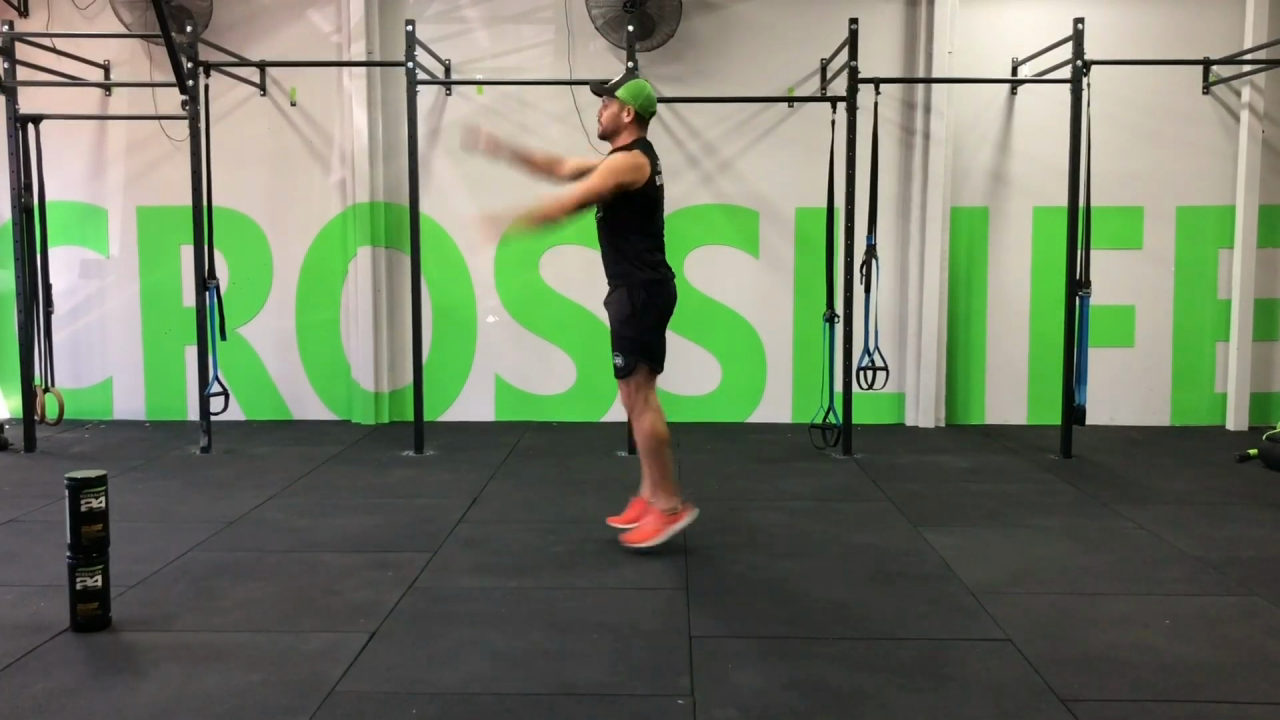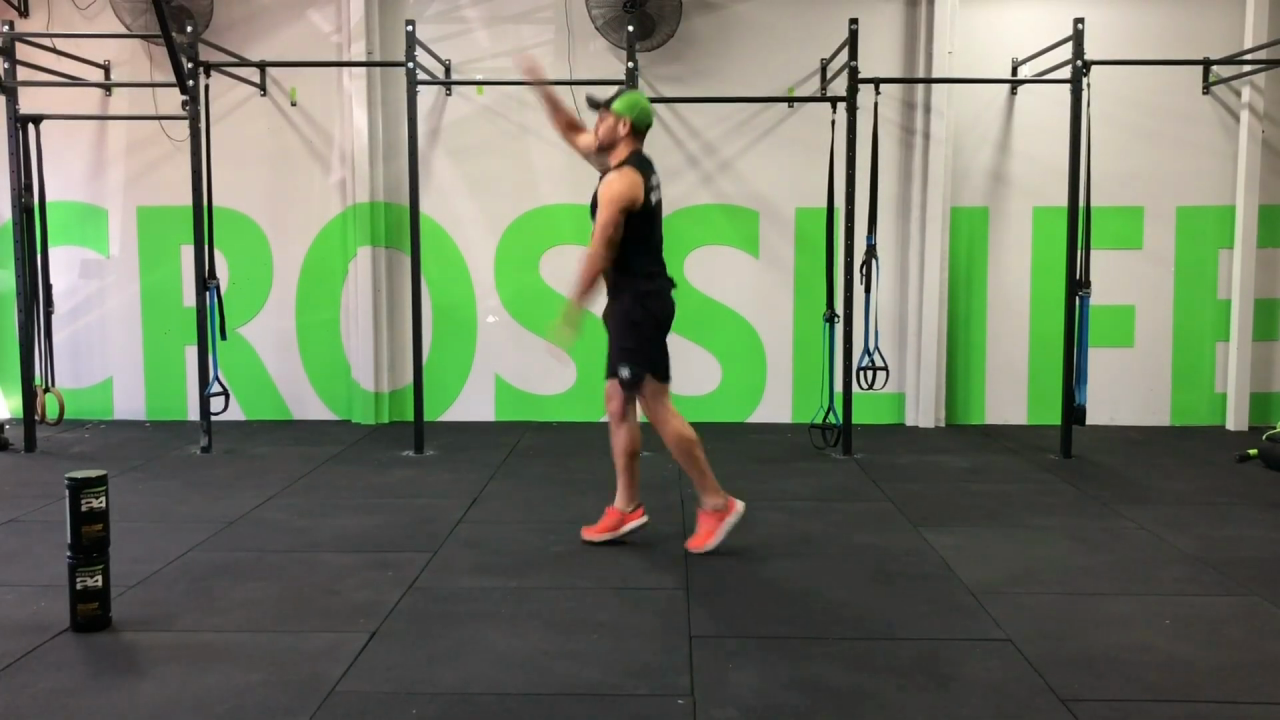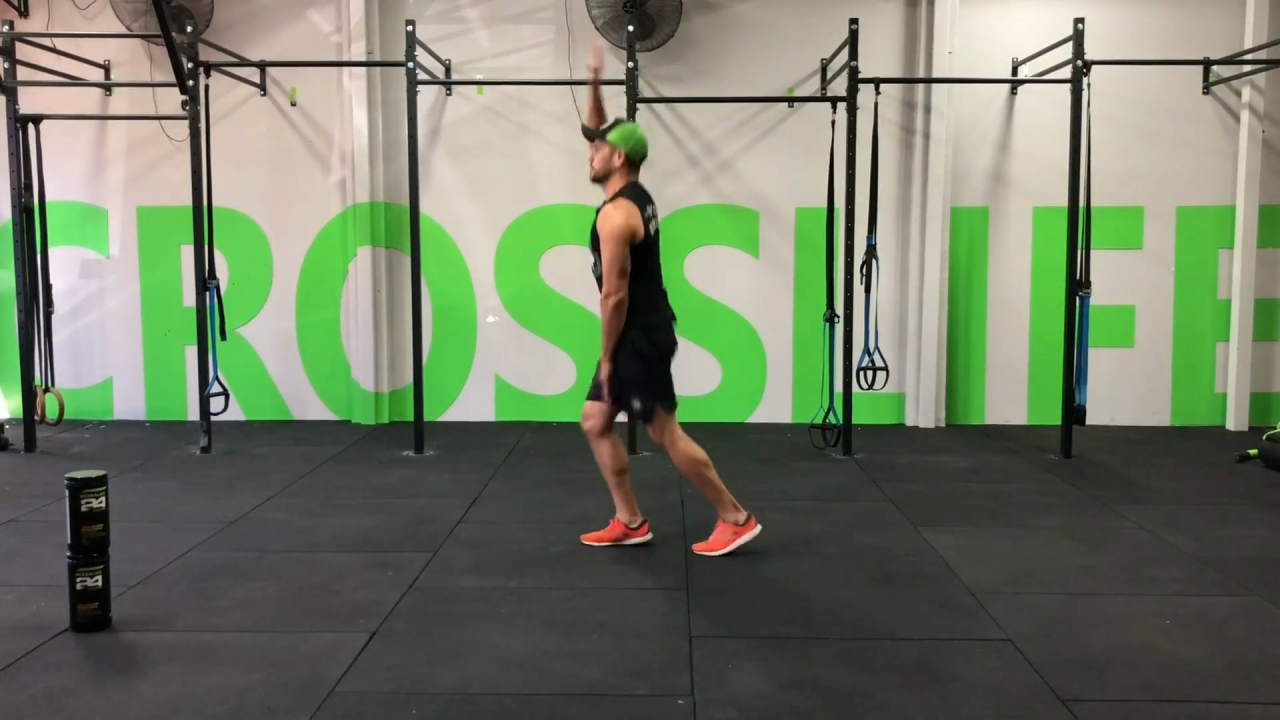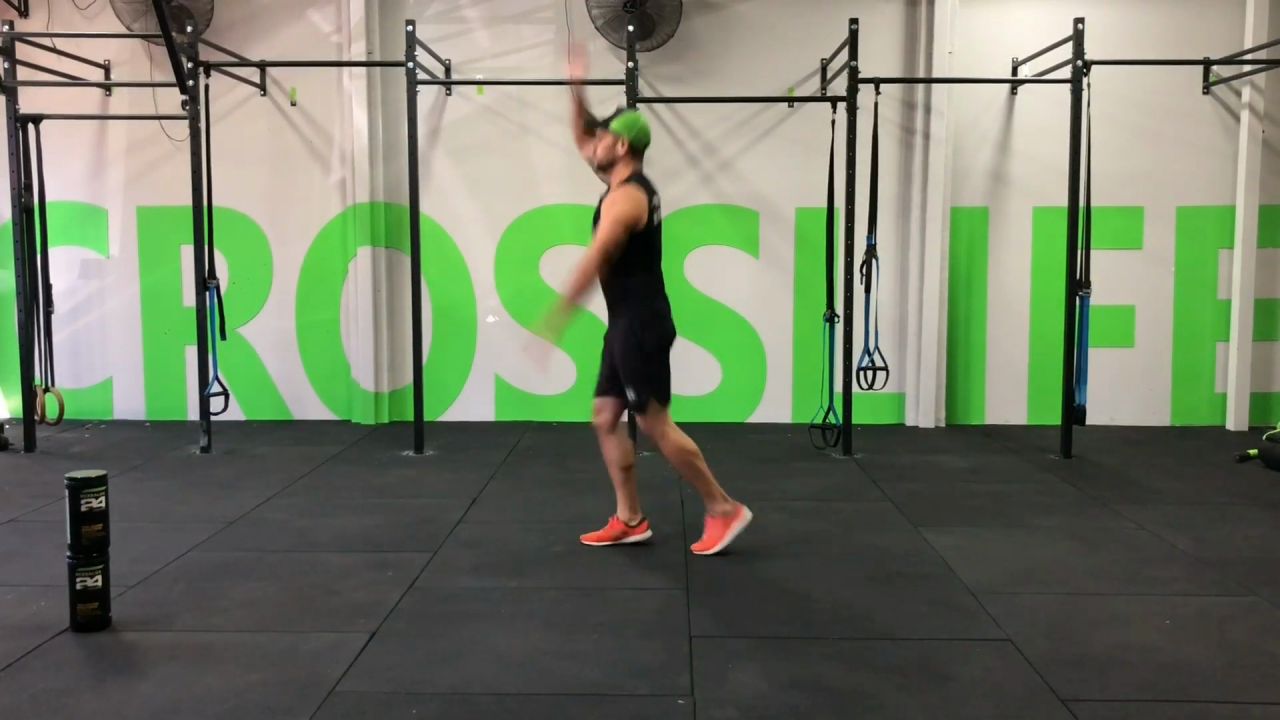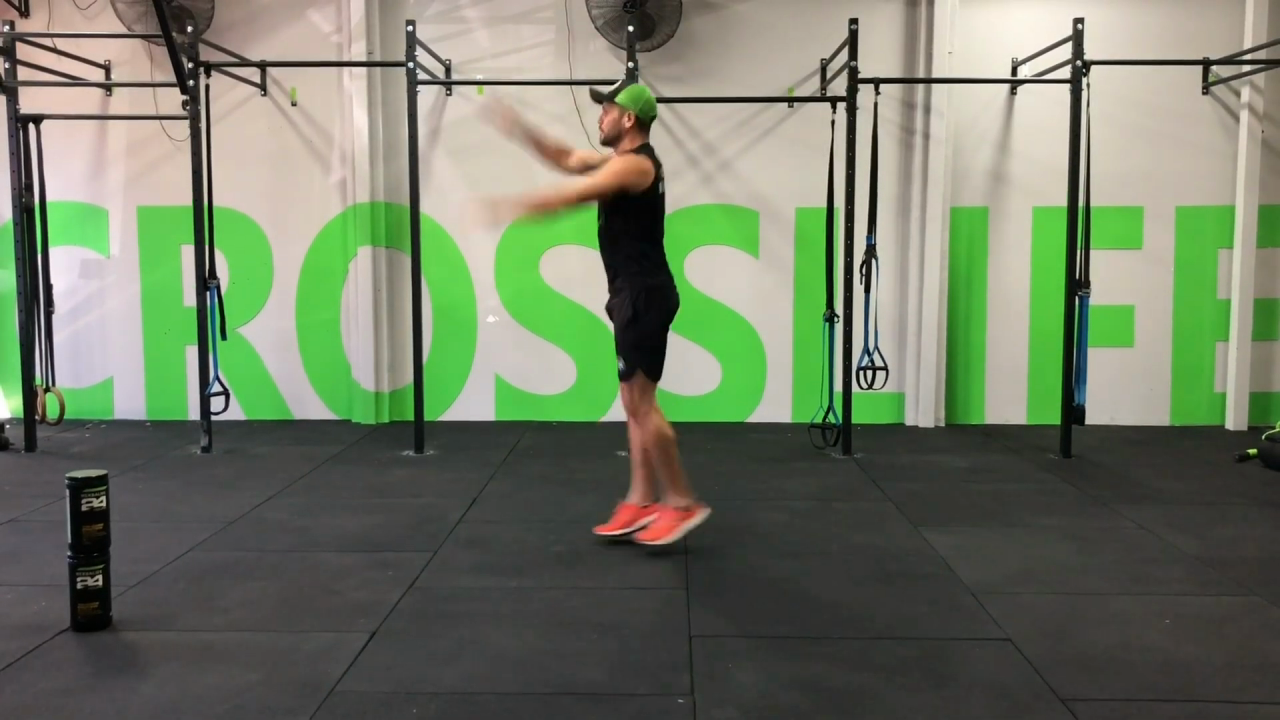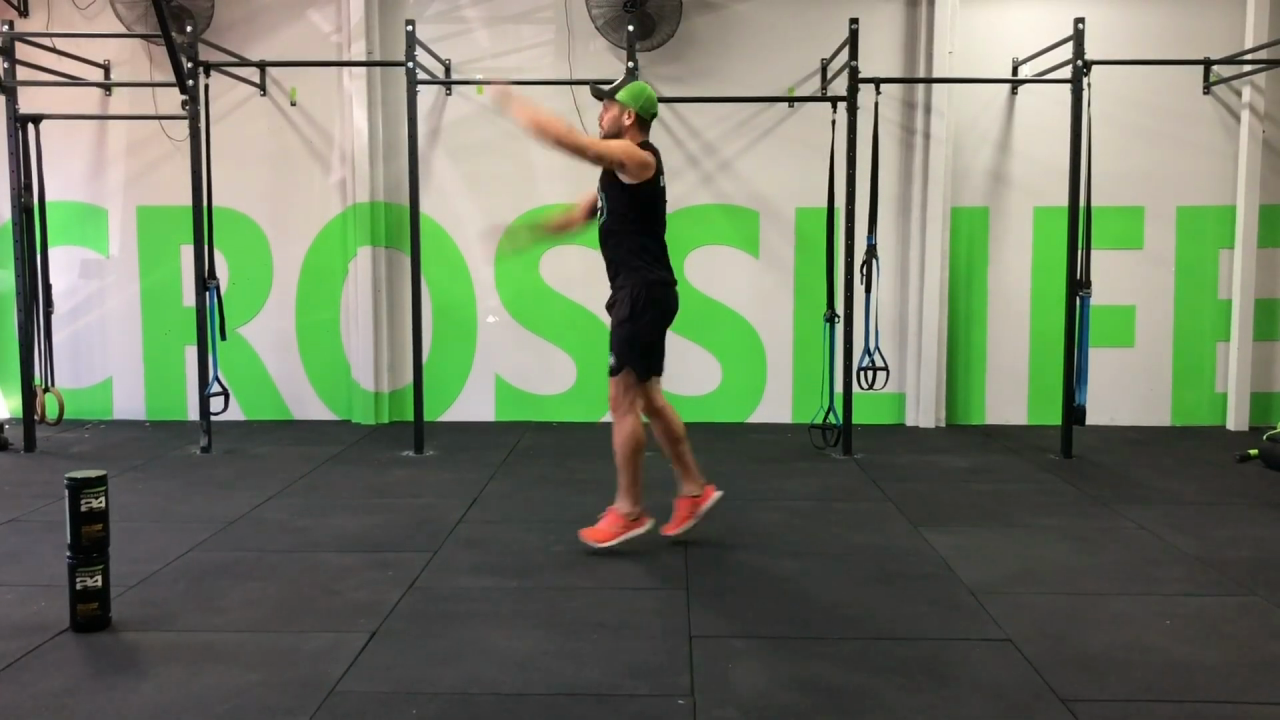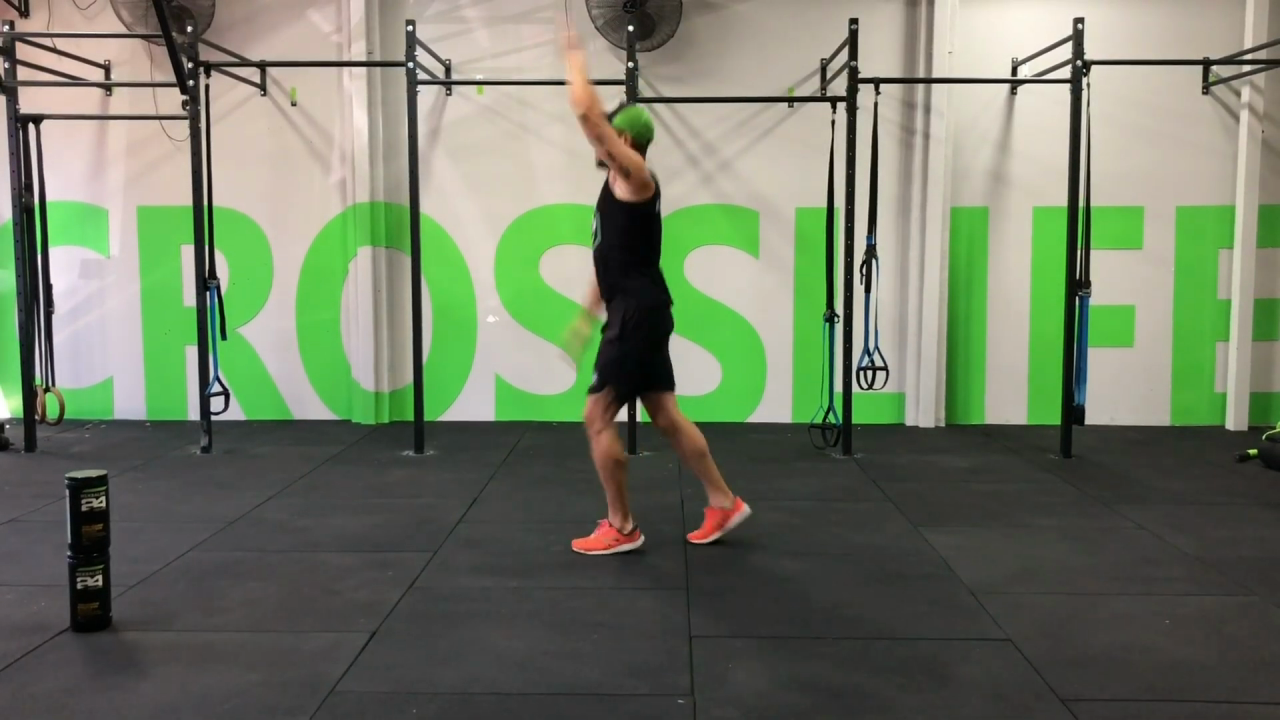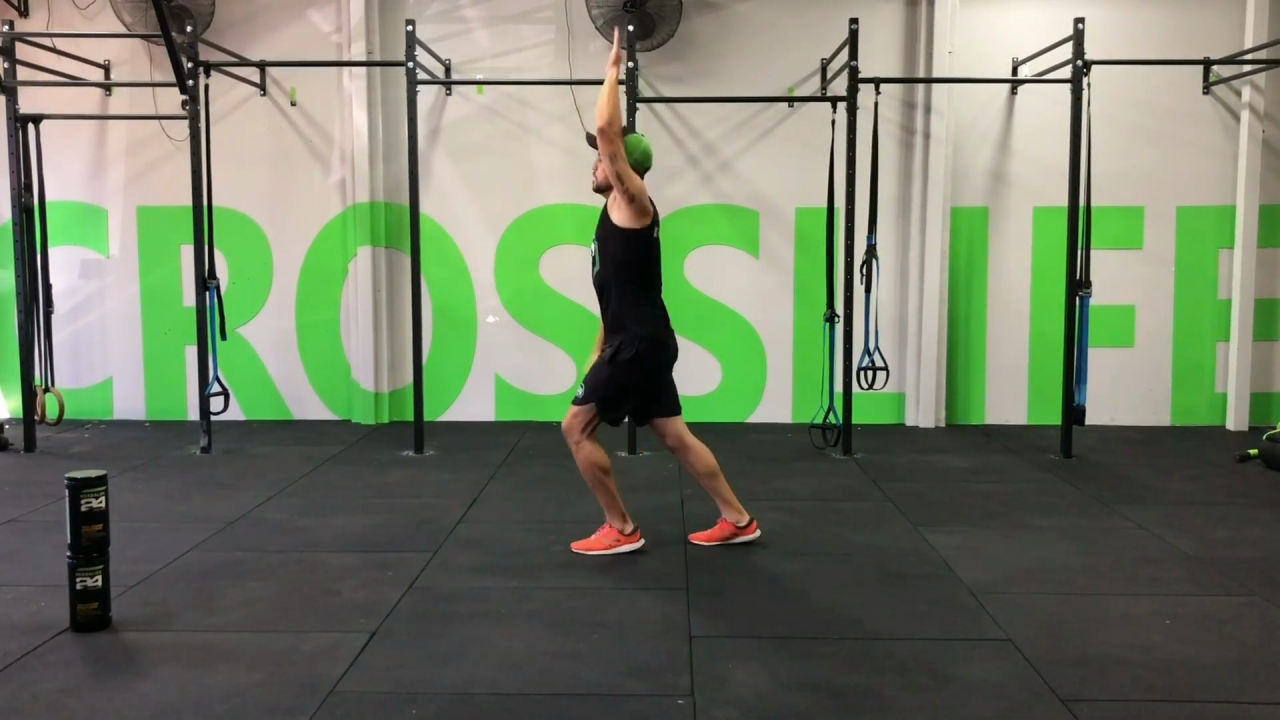
dt=0.1s
person 1, frame 1
left shoulder: (629, 161)
right shoulder: (627, 158)
left elbow: (572, 199)
right elbow: (556, 166)
left wrist: (512, 221)
right wrist: (497, 147)
left hip: (642, 294)
right hip: (634, 289)
left knee: (638, 398)
right knee: (639, 397)
left ankle: (667, 504)
right ankle: (653, 494)
person 1, frame 2
left shoulder: (619, 181)
right shoulder: (630, 166)
left elbow: (598, 255)
right elbow: (572, 132)
left wrist: (571, 314)
right wrist: (541, 87)
left hip: (637, 305)
right hip: (636, 304)
left knee: (657, 411)
right knee: (618, 408)
left ankle: (716, 503)
right ankle: (625, 508)
person 1, frame 3
left shoulder: (616, 214)
right shoulder: (630, 192)
left elbow: (613, 292)
right elbow: (599, 134)
left wrist: (606, 357)
right wrist: (594, 82)
left hip: (642, 337)
right hip: (634, 334)
left knee: (665, 436)
right knee: (595, 424)
left ankle: (735, 519)
right ankle: (628, 521)
person 1, frame 4
left shoulder: (625, 197)
right shoulder: (627, 182)
left elbow: (590, 267)
right elbow: (585, 139)
left wrist: (553, 322)
right wrist: (576, 88)
left hip: (641, 325)
right hip: (628, 323)
left knee: (657, 427)
right knee: (606, 420)
left ankle: (724, 510)
right ankle: (628, 518)
person 1, frame 5
left shoulder: (635, 164)
right shoulder: (621, 163)
left elbow: (570, 196)
right elbow: (563, 162)
left wrist: (512, 206)
right wrist: (517, 126)
left hip: (644, 298)
right hip: (634, 297)
left knee: (639, 401)
right knee: (636, 402)
left ankle: (677, 504)
right ankle: (643, 500)
person 1, frame 6
left shoulder: (636, 158)
right shoulder: (621, 163)
left elbow: (568, 137)
right elbow: (578, 216)
left wrist: (518, 106)
left hip: (643, 294)
right hip: (635, 293)
left knee: (624, 401)
right knee: (646, 398)
left ankle: (628, 510)
right ankle: (694, 489)
person 1, frame 7
left shoulder: (634, 175)
right shoulder: (619, 191)
left elbow: (588, 115)
right elbow: (607, 264)
left wrist: (574, 61)
right wrist: (583, 319)
left hip: (638, 319)
right hip: (634, 317)
left knee: (597, 418)
right knee: (666, 416)
left ankle: (621, 527)
right ankle: (725, 505)
person 1, frame 8
left shoulder: (633, 204)
right shoulder: (619, 214)
left elbow: (604, 128)
left wrist: (612, 70)
right wrist: (599, 352)
left hip: (636, 343)
right hip: (640, 340)
left knee: (575, 429)
right knee: (675, 437)
left ankle: (621, 528)
right ankle: (736, 520)
